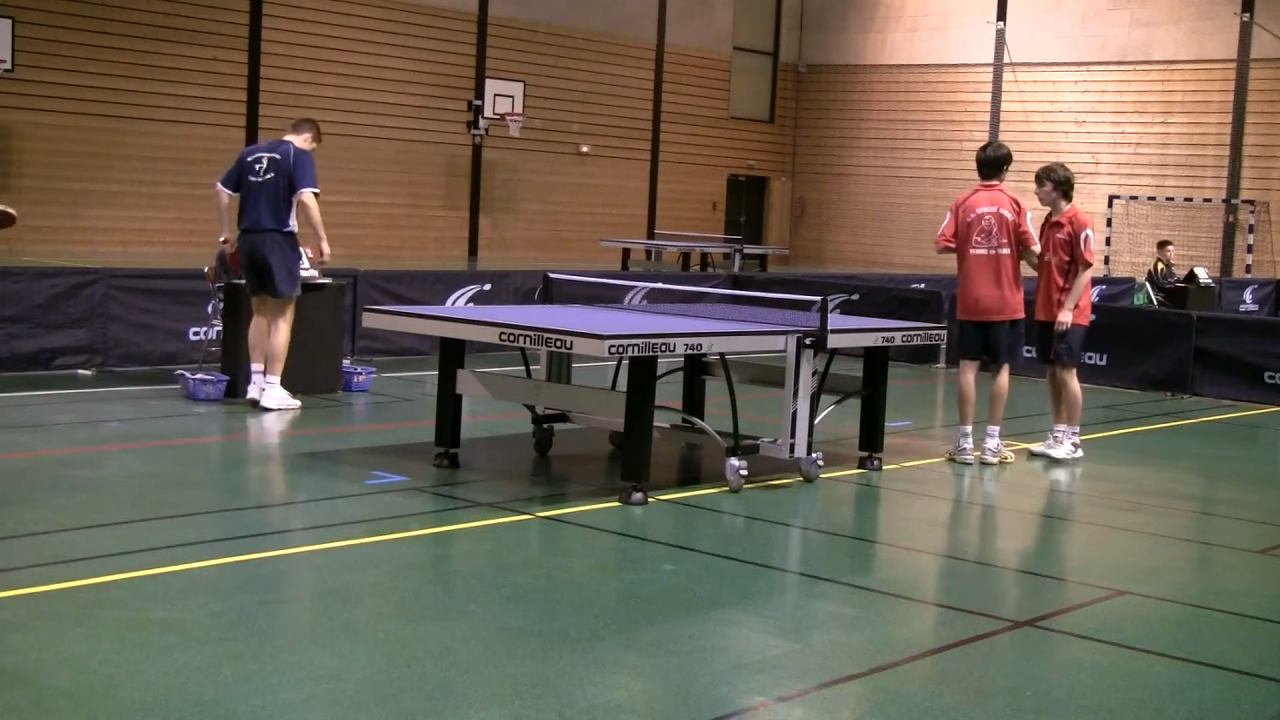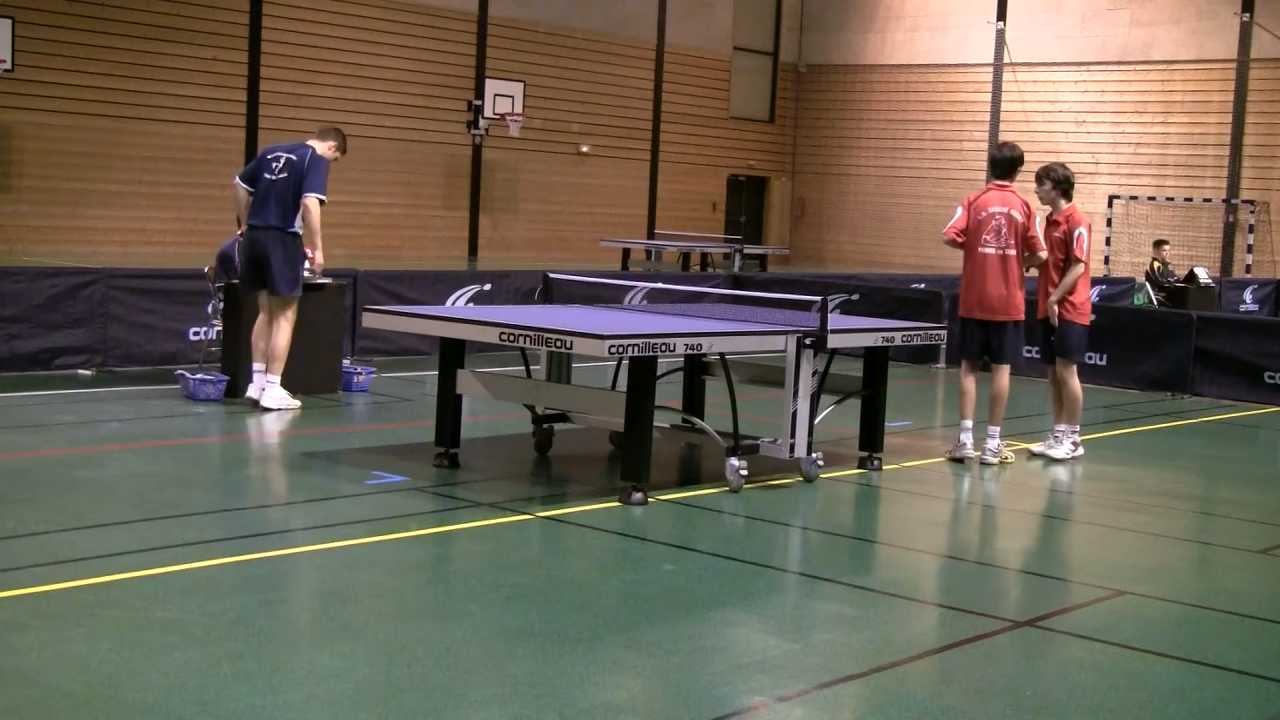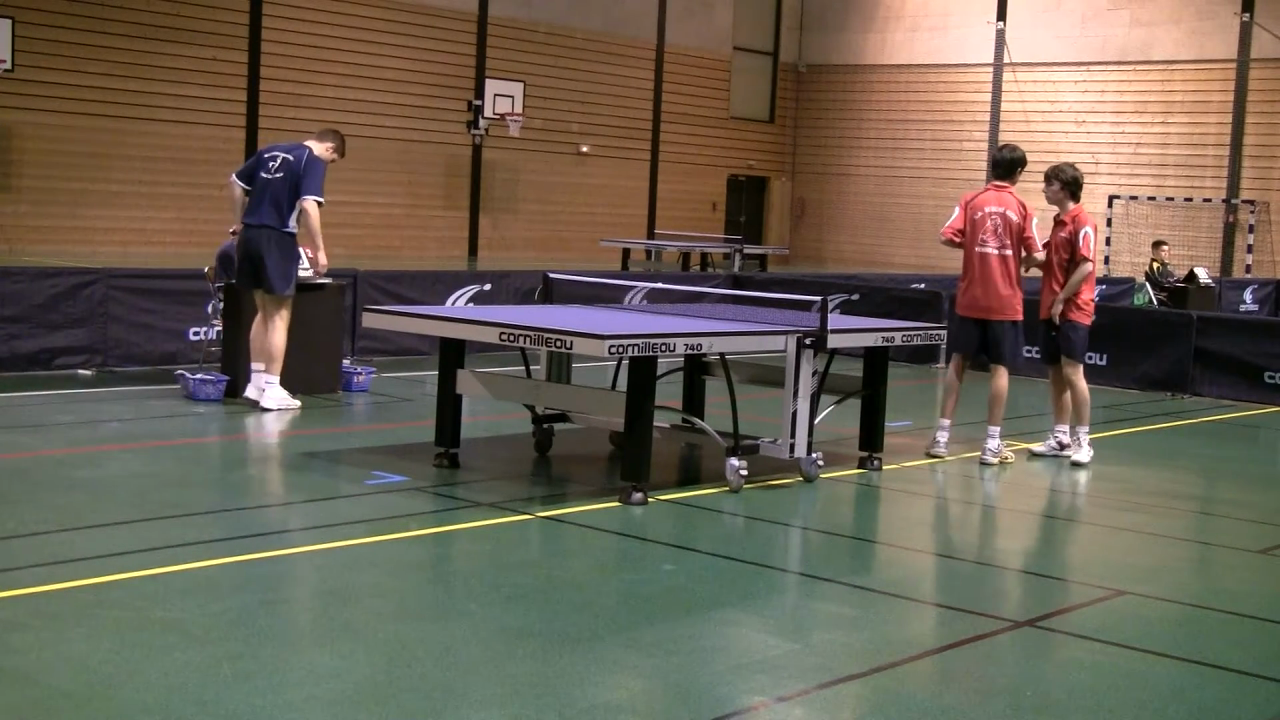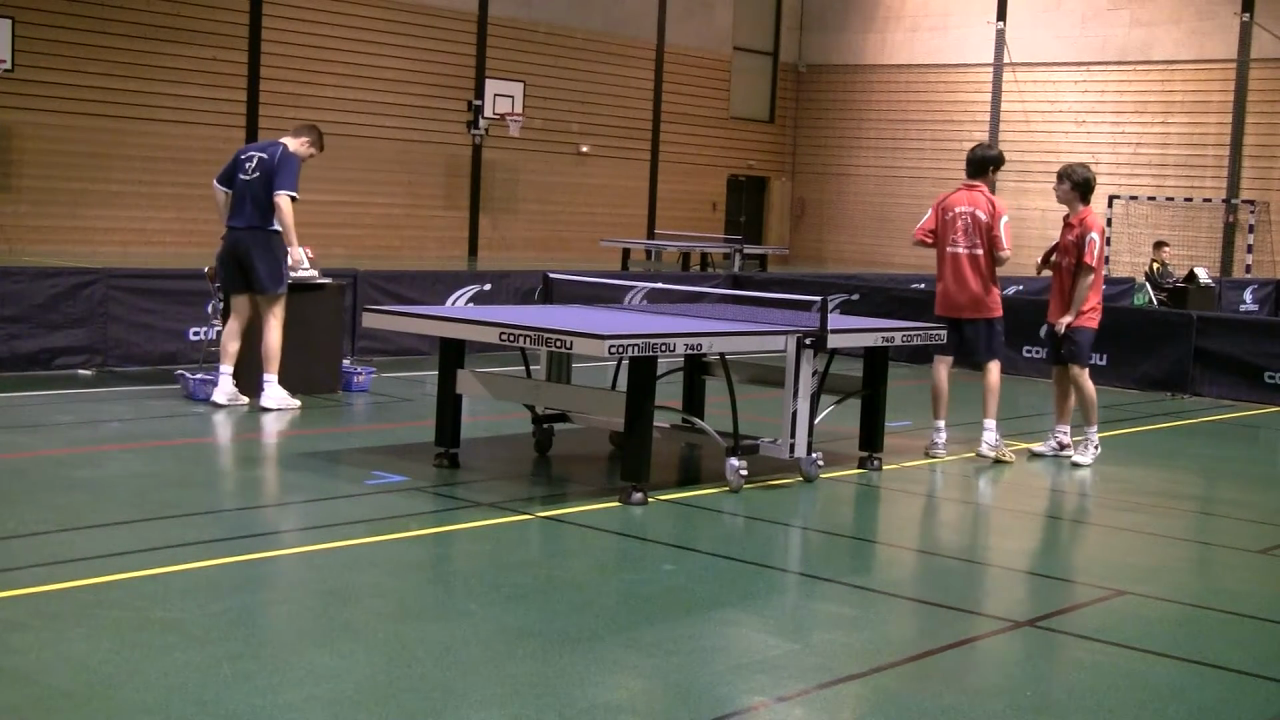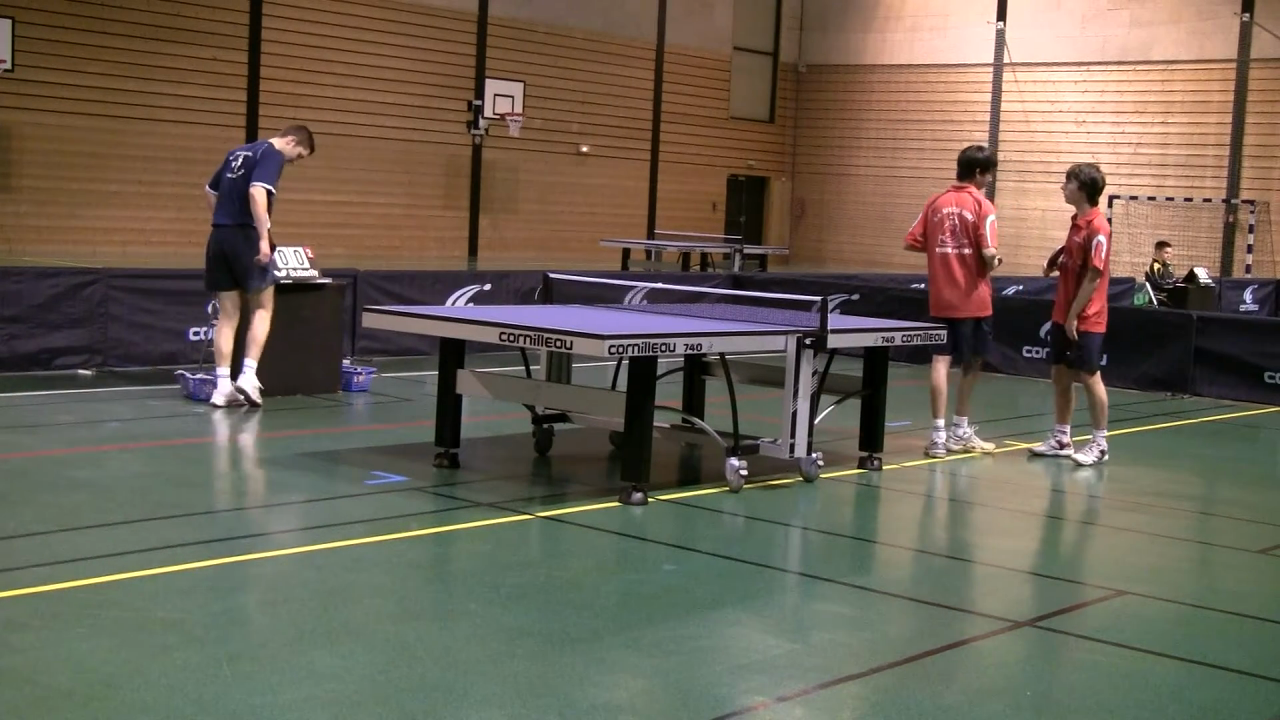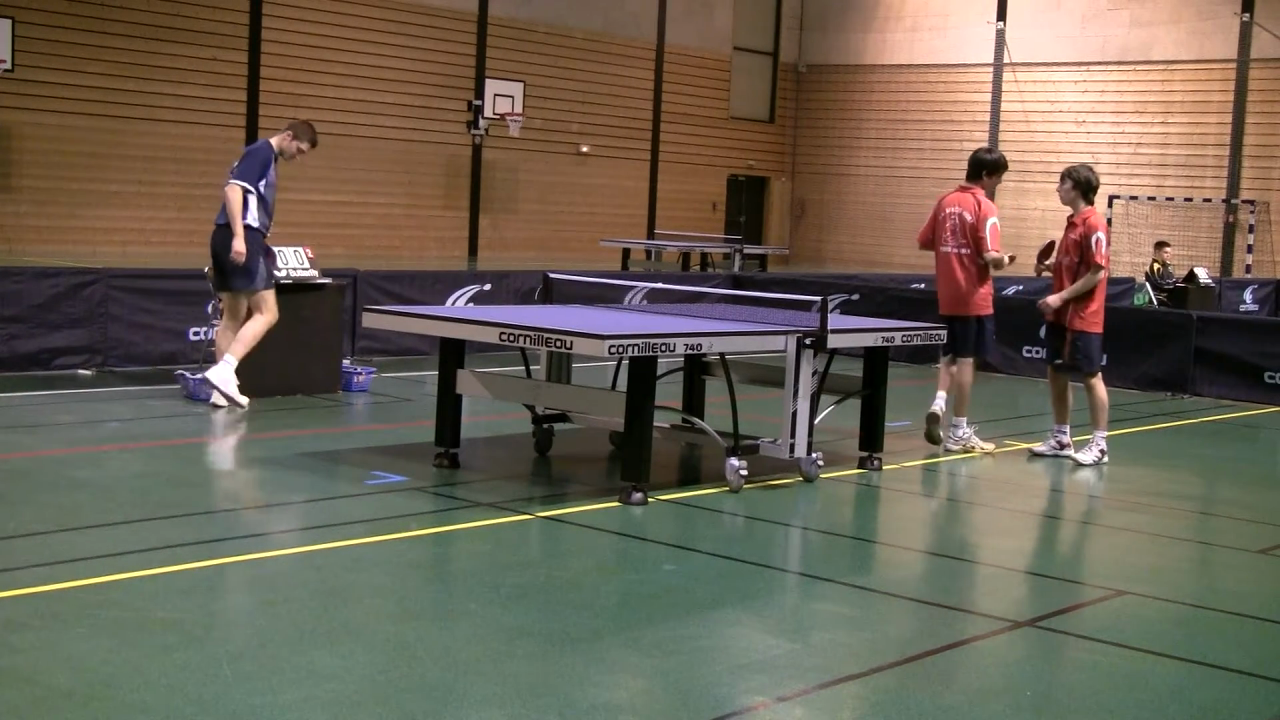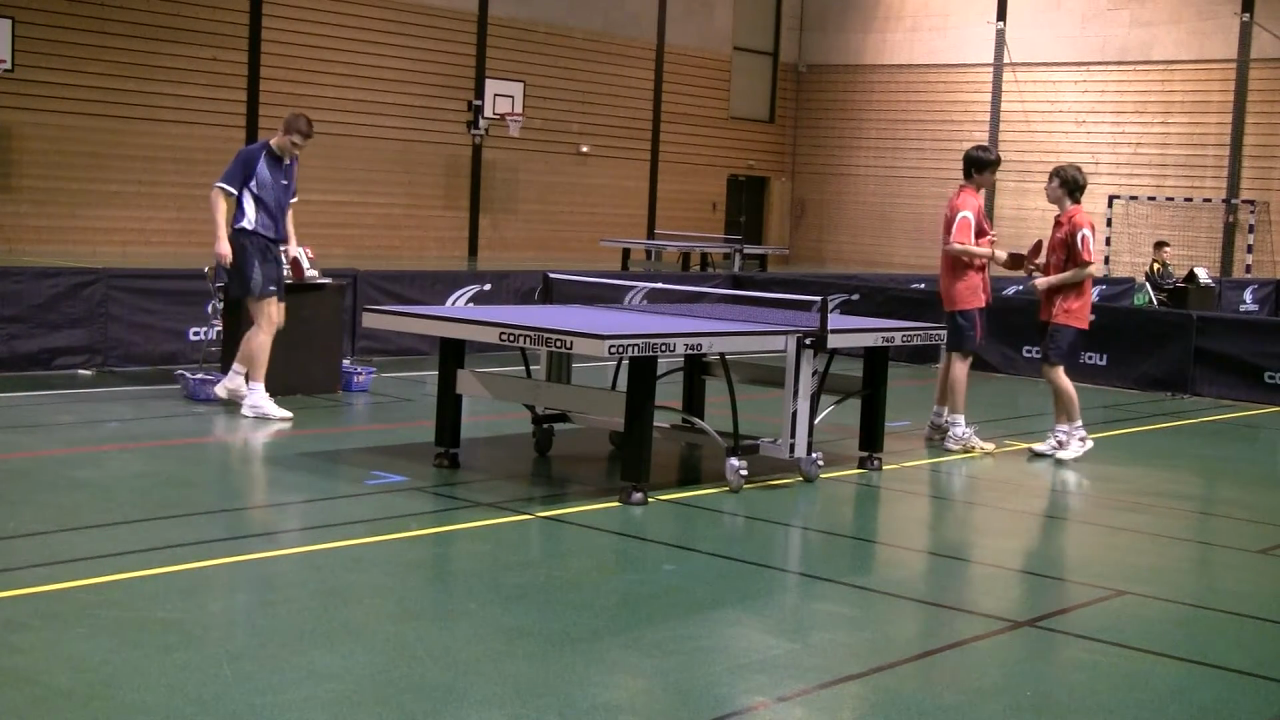
dt=0.4s
person 1, frame 1
left shoulder: (962, 204)
right shoulder: (1015, 204)
left elbow: (942, 245)
right elbow: (1033, 249)
right wrist: (1016, 254)
left hip: (971, 301)
right hip: (1006, 302)
left knee: (968, 367)
right knee: (1002, 369)
left ankle: (965, 443)
right ankle: (992, 443)
person 1, frame 2
left shoulder: (973, 201)
right shoulder: (1024, 207)
left elbow: (950, 238)
right elbow: (1040, 255)
left wrist: (974, 245)
left hip: (974, 300)
right hip: (1008, 302)
left knee: (969, 367)
right knee: (1001, 369)
left ankle: (965, 439)
right ankle: (992, 444)
person 1, frame 3
left shoulder: (971, 201)
right shoulder: (1022, 208)
left elbow: (947, 237)
right elbow: (1036, 255)
right wrist: (1017, 263)
left hip: (971, 299)
right hip: (1005, 302)
left knee: (958, 363)
right knee: (1000, 369)
left ankle: (942, 435)
right ankle: (992, 444)
person 1, frame 4
left shoulder: (945, 201)
right shoulder: (994, 206)
left elbow: (920, 238)
right elbow: (1003, 254)
right wrist: (989, 259)
left hip: (948, 299)
right hip: (983, 300)
left knee: (942, 362)
right knee: (991, 364)
left ankle: (938, 437)
right ankle: (990, 436)
person 1, frame 5
left shoulder: (936, 203)
right shoulder: (982, 205)
left elbow: (911, 243)
right elbow: (989, 252)
right wrist: (993, 263)
left hip: (941, 299)
right hip: (973, 299)
left knee: (941, 361)
right knee: (972, 364)
left ankle: (939, 436)
right ankle: (959, 431)
person 1, frame 6
left shoulder: (944, 202)
right shoulder: (985, 208)
left elbow: (924, 243)
right elbow: (989, 256)
right wrist: (1003, 261)
left hip: (947, 296)
right hip: (974, 296)
left knee: (951, 356)
right knee: (966, 360)
left ankle: (938, 403)
right ankle: (959, 433)
person 1, frame 7
left shoulder: (959, 199)
right shoulder: (969, 203)
right elbow: (955, 247)
left wrist: (984, 241)
right wrist: (991, 253)
left hip: (955, 289)
right hip: (966, 290)
left knee: (951, 355)
right knee: (962, 357)
left ankle: (938, 422)
right ankle: (958, 432)
person 2, frame 1
left shoulder: (1080, 223)
right shoulder: (1047, 223)
left elbow: (1086, 270)
left wrist: (1068, 308)
left hip: (1069, 313)
right hip: (1045, 311)
left knee: (1066, 372)
right knee: (1053, 373)
left ankle: (1073, 440)
right ankle: (1057, 435)
person 2, frame 2
left shoulder: (1077, 221)
right shoulder: (1051, 221)
left elbow: (1078, 267)
left wrist: (1055, 299)
left hip: (1069, 309)
right hip: (1050, 309)
left knee: (1066, 371)
right knee: (1054, 373)
left ankle: (1073, 439)
right ankle: (1058, 435)
person 2, frame 3
left shoulder: (1082, 222)
right shoulder: (1059, 221)
left elbow: (1086, 266)
left wrist: (1061, 299)
left hip: (1073, 310)
right hip: (1052, 310)
left knee: (1072, 371)
right knee: (1056, 374)
left ankle: (1083, 440)
right ankle: (1060, 437)
person 2, frame 4
left shoulder: (1091, 225)
right shoulder: (1068, 222)
left elbow: (1088, 274)
left wrist: (1072, 313)
right wrist: (1048, 264)
left hip: (1080, 315)
right hip: (1058, 313)
left knee: (1077, 373)
right knee: (1060, 375)
left ankle: (1091, 440)
right ankle: (1061, 438)
person 2, frame 5
left shoulder: (1098, 227)
right shoulder: (1077, 222)
left elbow: (1094, 277)
left wrist: (1075, 316)
right wrist: (1057, 266)
left hip: (1085, 318)
right hip: (1063, 314)
left knee: (1089, 377)
right knee: (1060, 375)
left ankle: (1099, 444)
right ankle: (1061, 439)
person 2, frame 6
left shoulder: (1094, 225)
right shoulder: (1072, 222)
left elbow: (1097, 273)
left wrist: (1061, 298)
right wrist: (1050, 267)
left hip: (1083, 318)
right hip: (1060, 316)
left knee: (1091, 378)
right knee: (1056, 375)
left ankle: (1099, 444)
right ankle: (1060, 438)
person 2, frame 7
left shoulder: (1079, 223)
right shoulder: (1061, 221)
left elbow: (1088, 269)
left wrist: (1049, 281)
right wrist: (1041, 267)
left hip: (1068, 313)
right hip: (1053, 311)
left knee: (1053, 370)
right knee: (1056, 372)
left ankle: (1079, 434)
right ankle: (1061, 436)
person 3, frame 1
left shoulder: (250, 153)
right shoulder: (299, 156)
left elbow: (222, 192)
right elbow: (306, 199)
left wrist: (227, 233)
right wrist: (322, 239)
left hip: (248, 241)
right hip: (278, 241)
left knee: (261, 313)
right knee: (281, 318)
left ankle: (255, 384)
right ankle: (273, 390)
person 3, frame 2
left shoulder: (271, 151)
right shoulder: (316, 161)
left elbow: (240, 185)
right elbow: (309, 203)
left wrist: (246, 225)
right wrist: (317, 248)
left hip: (254, 237)
right hip: (282, 240)
left knee: (266, 313)
right knee: (284, 317)
left ankle: (258, 383)
right ankle: (273, 390)
person 3, frame 3
left shoulder: (269, 151)
right shoulder: (313, 162)
left elbow: (235, 182)
right elbow: (308, 206)
left wrist: (239, 223)
right wrist: (319, 250)
left hip: (249, 236)
right hip: (277, 240)
left knee: (264, 313)
right knee: (278, 316)
left ankle: (256, 383)
right ankle: (272, 390)
person 3, frame 4
left shoulder: (247, 151)
right shoulder: (288, 158)
left elbow: (219, 187)
right elbow: (281, 201)
right wrist: (293, 245)
left hip: (235, 239)
right hip: (263, 240)
left knee: (238, 317)
right knee: (273, 316)
left ankle: (224, 386)
right ankle: (271, 390)
person 3, frame 5
left shoulder: (237, 153)
right shoulder: (272, 155)
left elbow: (212, 191)
right elbow: (257, 192)
right wrist: (264, 238)
left hip: (219, 237)
right hip: (245, 236)
left knee: (227, 316)
right knee: (262, 308)
left ankle: (223, 386)
right ankle: (248, 375)
person 3, frame 6
left shoulder: (261, 155)
right shoulder: (261, 153)
left elbow: (236, 193)
right elbow: (232, 189)
right wrist: (239, 237)
left hip: (225, 238)
right hip: (243, 241)
left knee: (232, 315)
right knee: (267, 313)
left ankle: (221, 386)
right ankle: (223, 371)
person 3, frame 7
left shoulder: (291, 164)
right shoulder: (252, 155)
right elbow: (219, 193)
left wrist: (291, 241)
right wrist: (221, 238)
left hip: (270, 246)
right hip: (250, 244)
left knee: (274, 322)
right knee: (267, 322)
left ankle: (233, 381)
right ankle: (256, 398)
